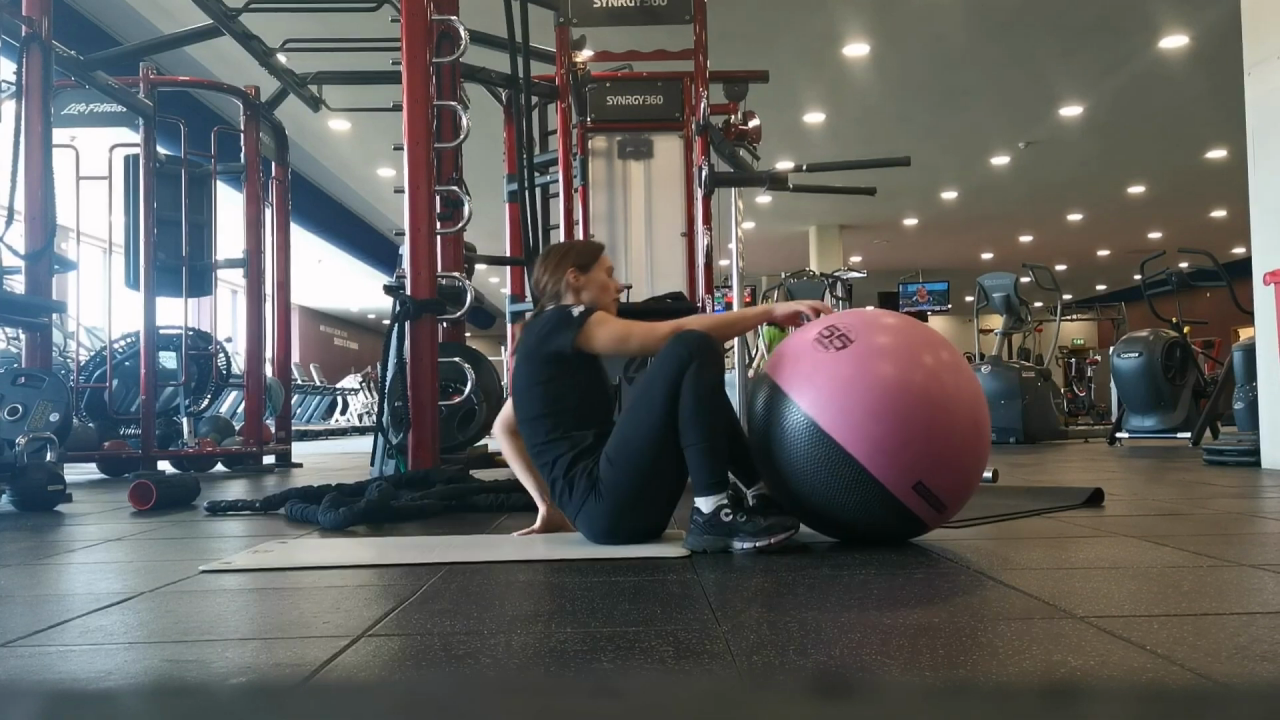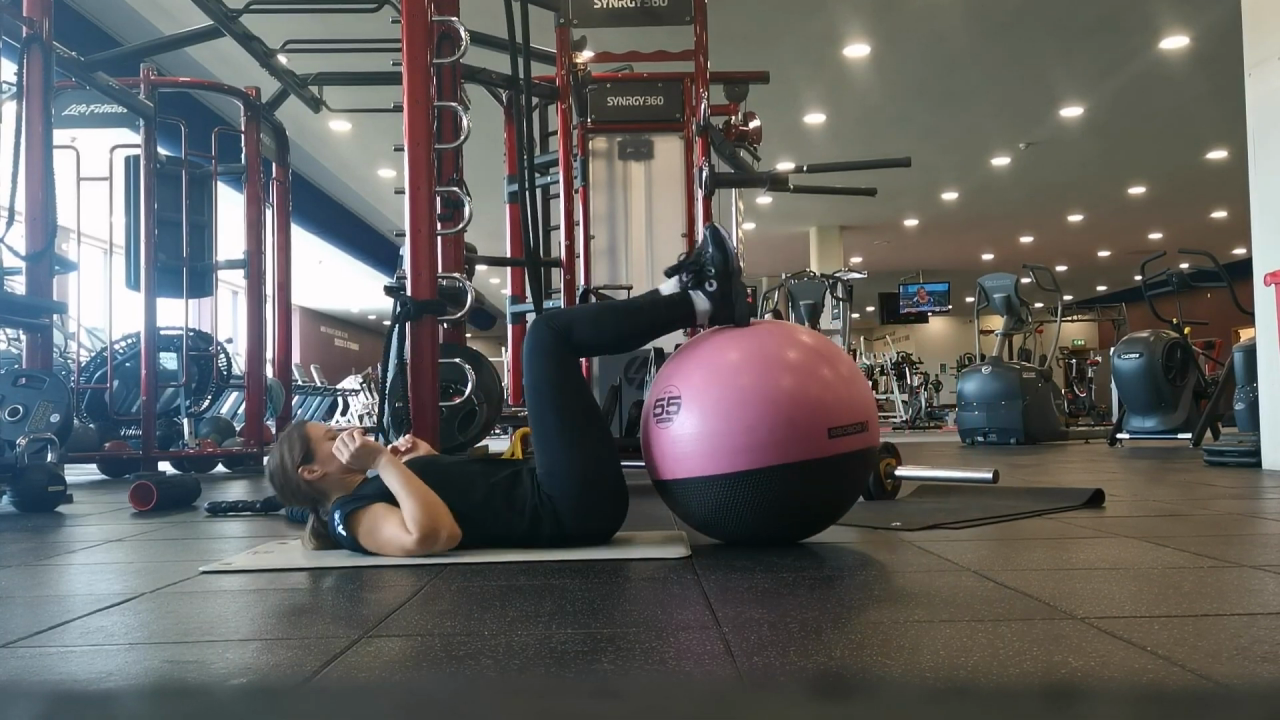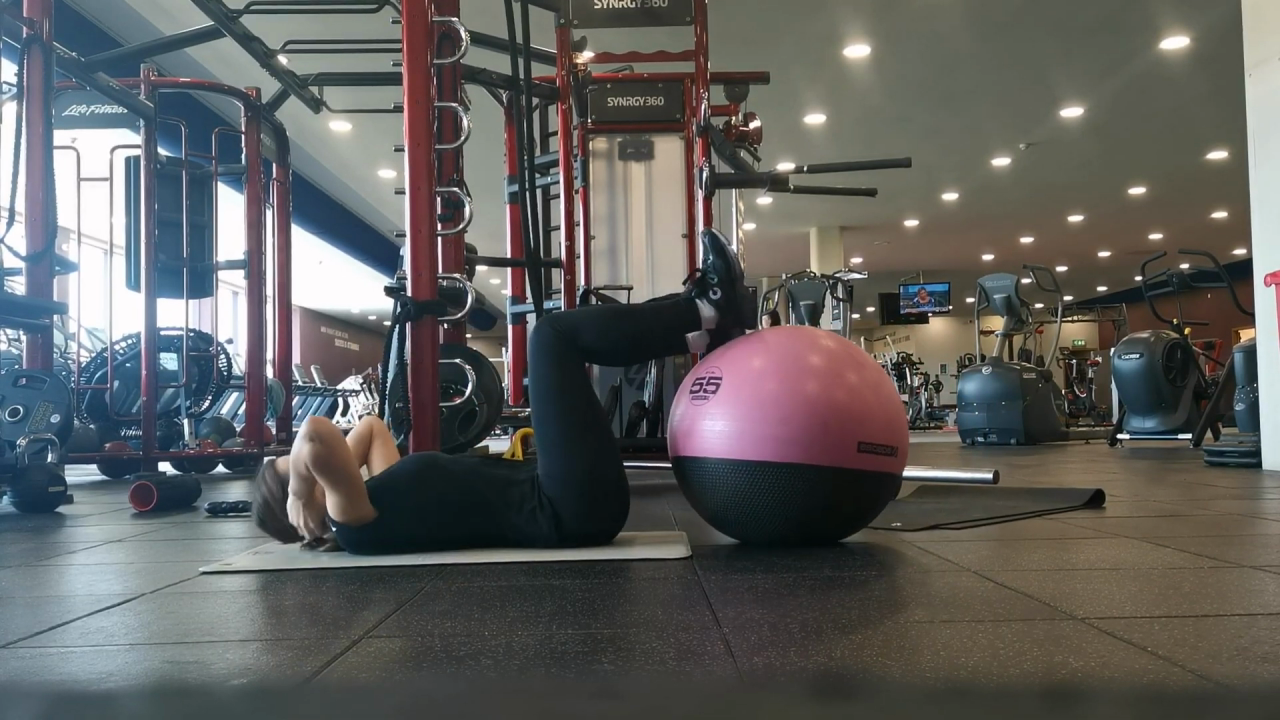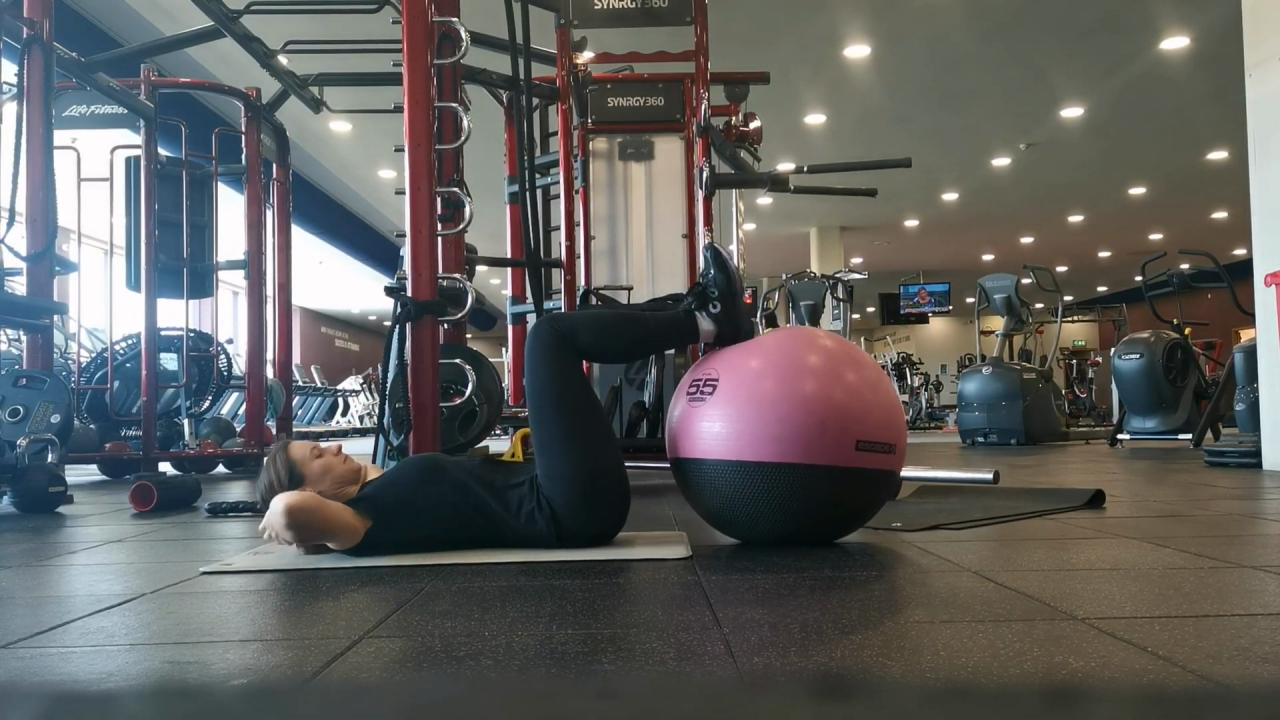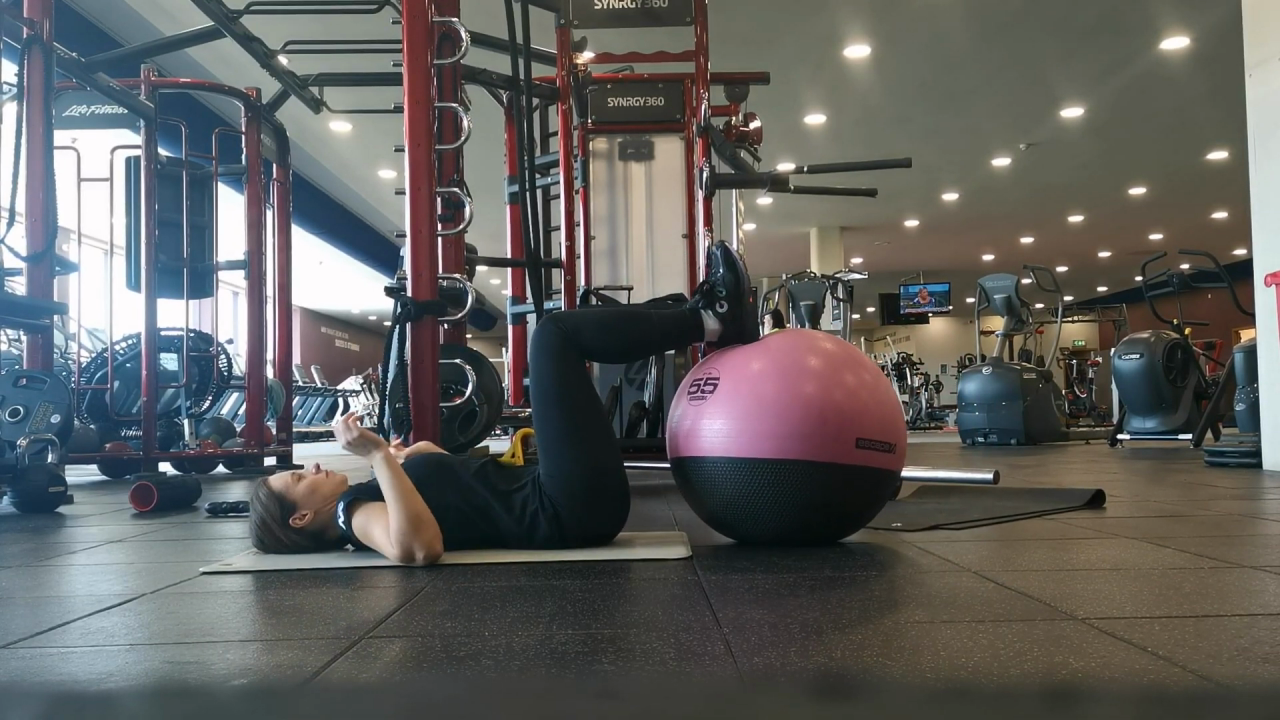
dt=1s
person 1, frame 1
right shoulder: (561, 324)
left elbow: (504, 429)
right elbow: (670, 334)
left wrist: (547, 503)
left hip: (599, 502)
right hip: (614, 509)
right knee: (692, 349)
right ankle: (712, 512)
person 1, frame 2
left shoulder: (370, 496)
right shoulder: (354, 518)
right elbow: (438, 536)
left wrist: (427, 460)
right wrist: (384, 465)
left hip: (559, 502)
right hip: (574, 509)
left knee: (551, 340)
right knee: (549, 332)
left ankle: (681, 291)
right ankle: (704, 304)
person 1, frame 3
left shoulder: (375, 503)
right shoulder: (355, 521)
left elbow: (372, 425)
right elbow: (318, 430)
right wrist: (299, 490)
left hip: (562, 503)
right hip: (572, 511)
left knee: (563, 337)
right knee: (554, 333)
left ankle: (700, 332)
right ankle: (706, 311)
person 1, frame 4
left shoulder: (367, 502)
right shoulder: (354, 525)
left elbow: (373, 472)
right elbow: (292, 509)
right wrist: (281, 517)
left hip: (566, 504)
right hip: (573, 511)
left knee: (560, 337)
right knee: (550, 333)
left ankle: (691, 318)
right ankle: (706, 324)
person 1, frame 5
left shoulder: (366, 499)
right shoulder: (356, 513)
right elbow: (419, 547)
left wrist: (401, 455)
right wrist: (377, 457)
left hip: (562, 501)
right hip: (572, 511)
left knee: (562, 339)
right knee: (555, 333)
left ankle: (701, 319)
right ankle: (711, 322)
